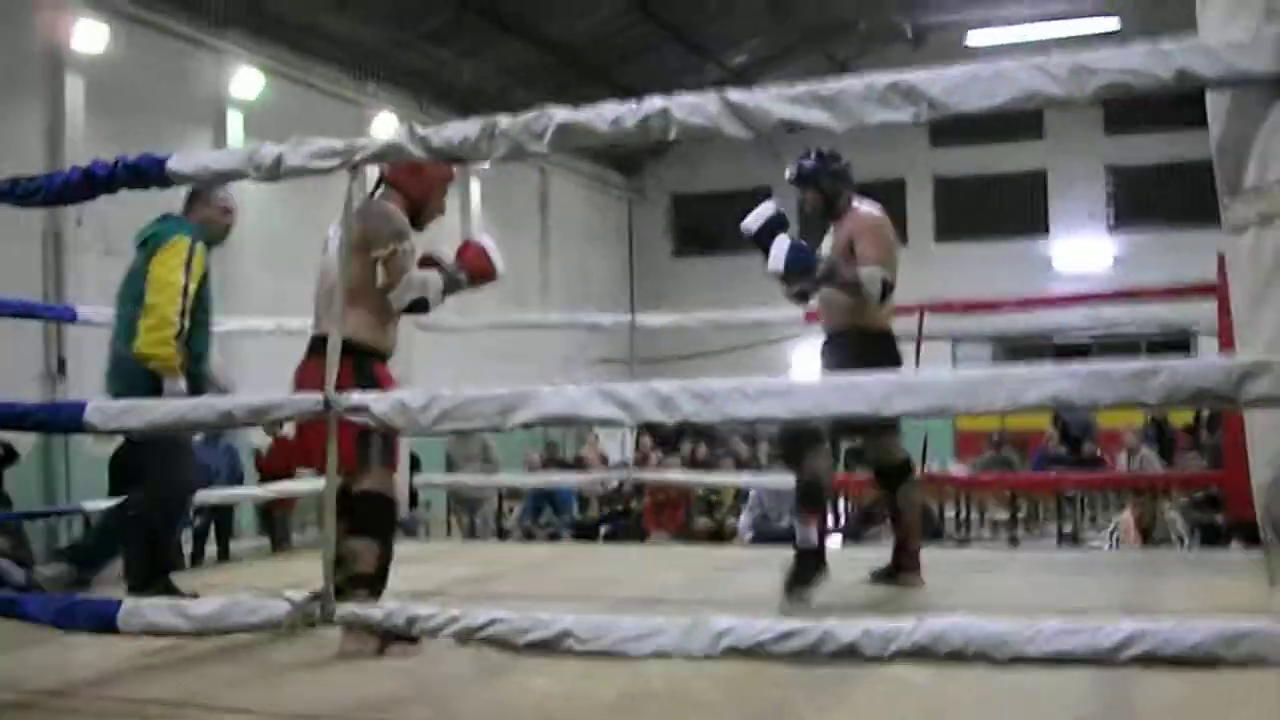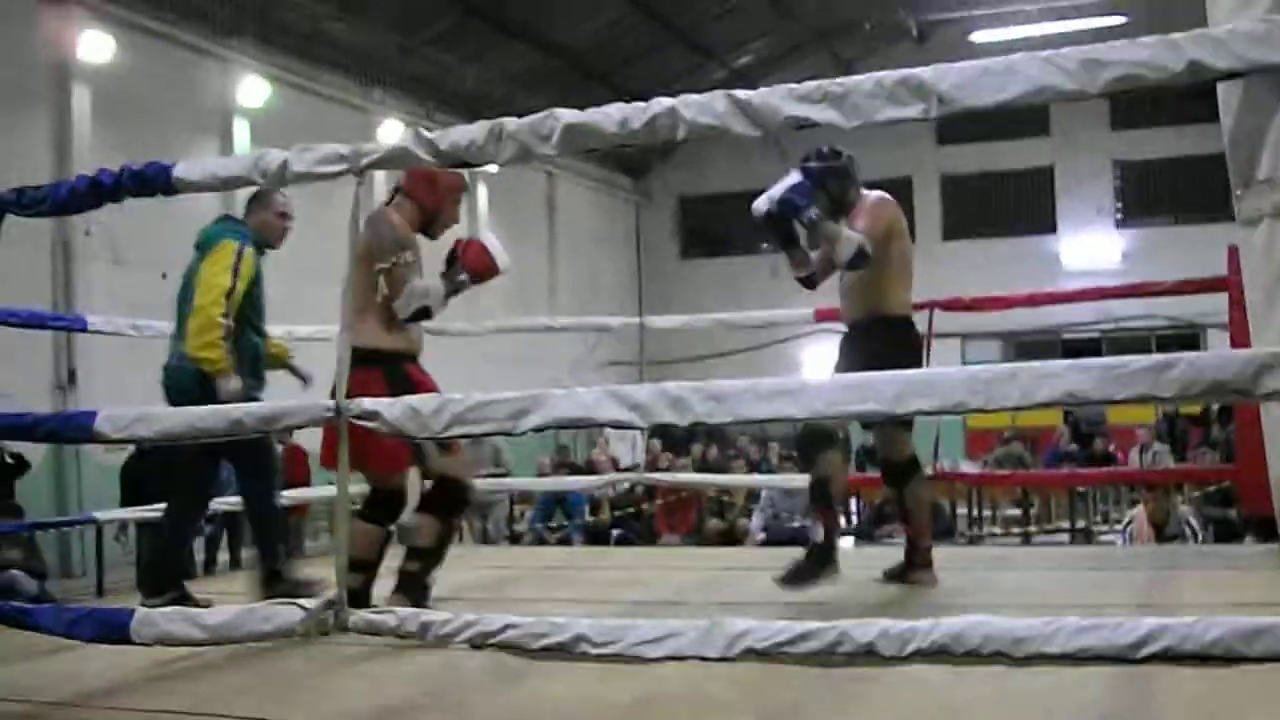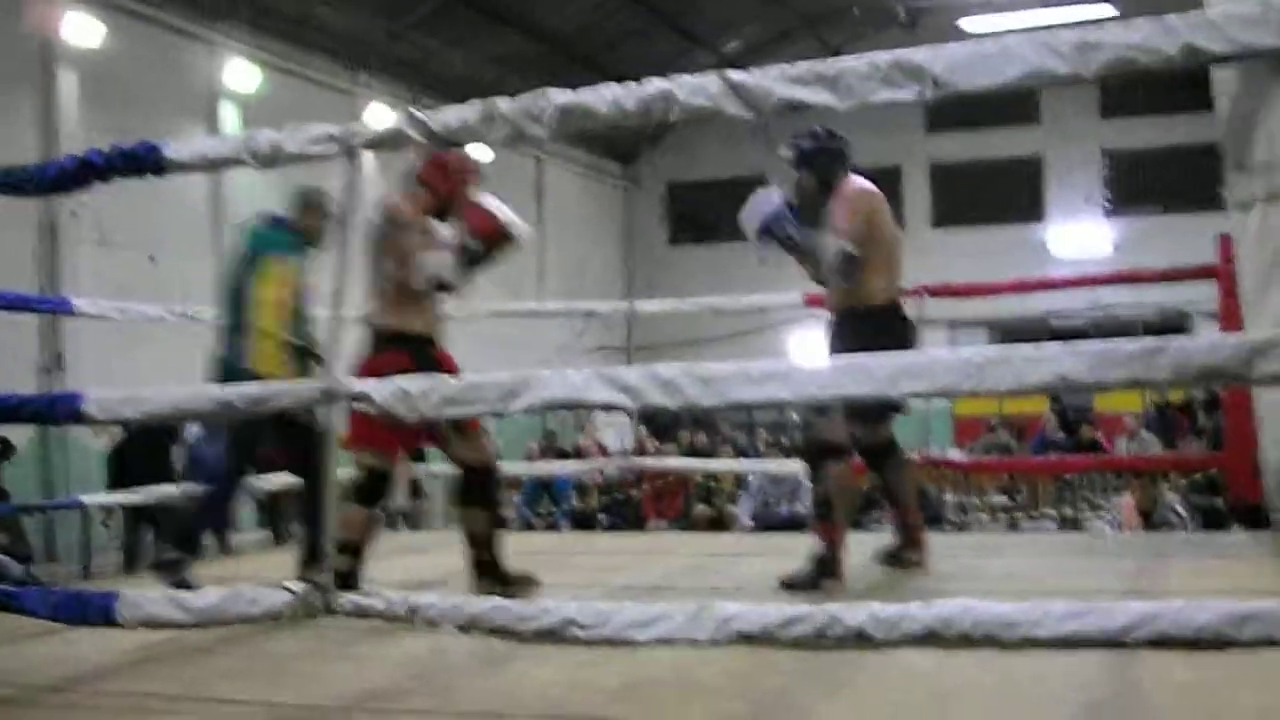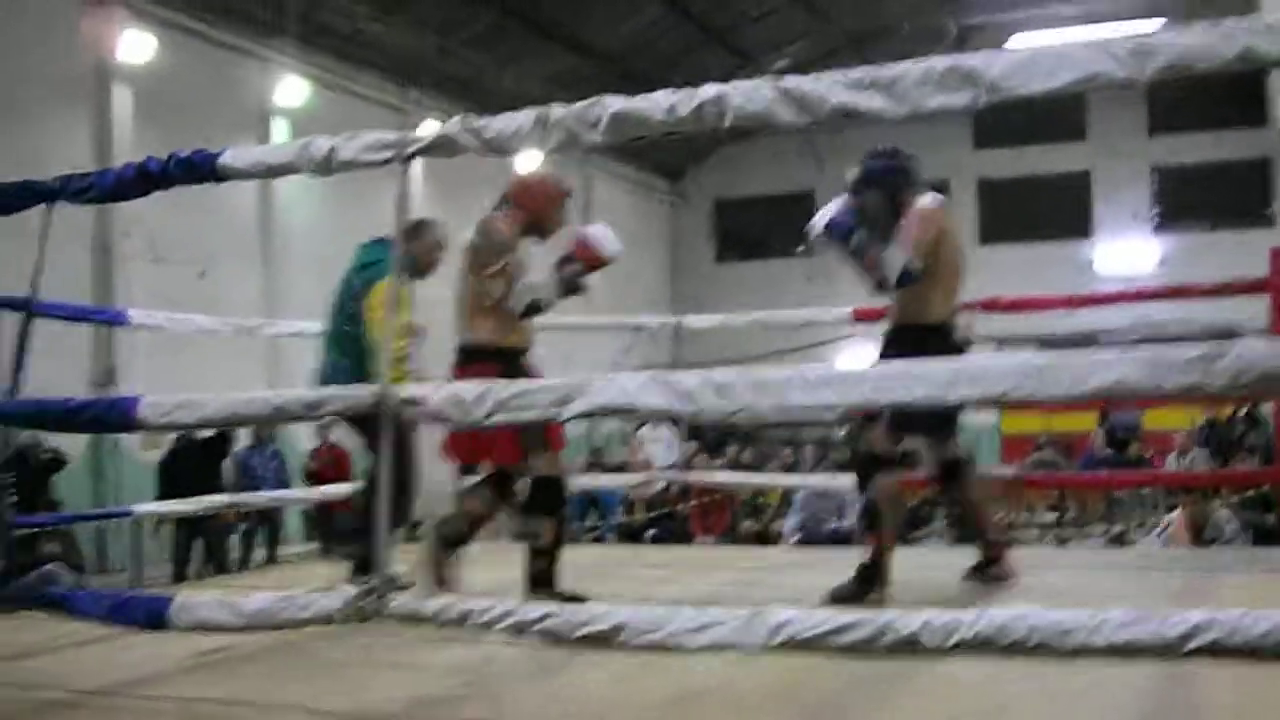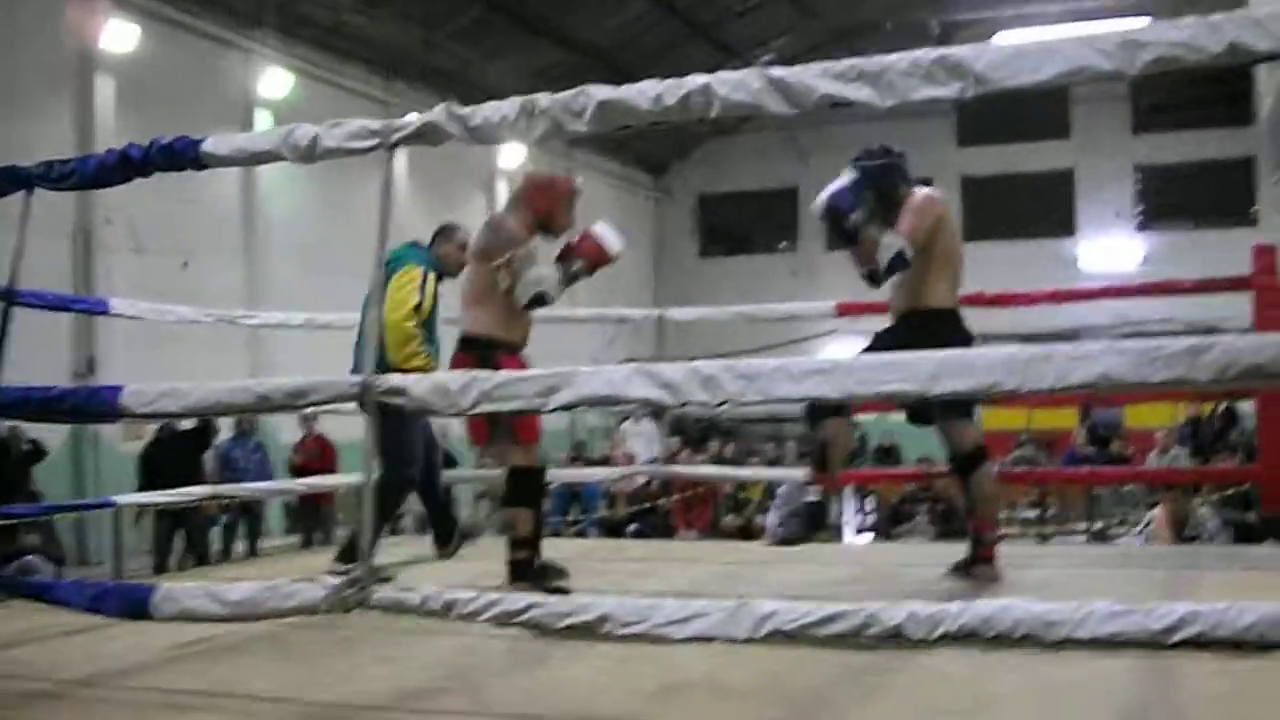
dt=0.2s
person 1, frame 1
left shoulder: (866, 220)
right shoulder: (838, 230)
left elbow: (880, 288)
right elbow: (801, 292)
left wrist: (820, 266)
right wrist: (776, 248)
left hip: (864, 350)
right hip: (850, 351)
left knee: (805, 429)
right knee: (889, 459)
left ankle: (812, 548)
right ankle: (906, 563)
person 1, frame 2
left shoulder: (876, 205)
right shoulder: (850, 219)
left elbow: (855, 256)
right elbow: (810, 277)
left wrist: (809, 214)
right wrist: (788, 234)
left hip: (885, 338)
right hip: (870, 340)
left knee: (821, 425)
right knee: (896, 453)
left ankle: (824, 548)
right ankle: (919, 560)
person 1, frame 3
left shoulder: (855, 194)
right shoulder: (849, 200)
left elbow: (841, 263)
right elbow: (827, 272)
left wrist: (787, 231)
right wrist: (787, 233)
left hip: (870, 328)
right hip: (874, 328)
left knee: (827, 434)
right knee: (874, 434)
left ankle: (829, 561)
right ankle: (911, 541)
person 1, frame 4
left shoulder: (926, 211)
right shoulder: (920, 215)
left elbow: (902, 273)
right elbow: (888, 278)
left wrist: (855, 239)
right wrist: (861, 242)
left hip: (916, 344)
right hip: (931, 343)
left knee: (878, 448)
right knee: (947, 456)
left ankle: (875, 572)
right ankle: (994, 556)
person 1, frame 5
left shoulder: (924, 202)
right shoulder: (913, 211)
left elbow: (894, 259)
right elbow: (875, 273)
left wrist: (856, 219)
right wrist: (849, 233)
left hip: (923, 330)
right hip: (944, 334)
right knee: (967, 446)
right ankle: (984, 555)
person 2, frame 1
left shoulder: (352, 221)
right shoulder: (383, 217)
right elbow: (409, 295)
left wrist: (434, 274)
right wrist: (460, 274)
left hip: (326, 363)
right hip: (353, 368)
left knee: (355, 487)
right knee: (375, 492)
left ankle: (342, 601)
right ankle: (364, 625)
person 2, frame 2
left shoulder: (381, 230)
right shoulder: (389, 226)
right elbow: (412, 304)
left wrist: (451, 277)
right wrist: (464, 275)
left hip: (364, 372)
right hip: (385, 375)
left knee: (387, 492)
right knee: (454, 480)
left ankle: (355, 603)
right ankle: (409, 591)
person 2, frame 3
left shoulder: (417, 223)
right shoulder: (399, 214)
left elbow: (435, 275)
right elbow: (430, 278)
left wrist: (478, 247)
right wrist: (476, 243)
left hip: (391, 356)
right hip: (411, 357)
left knee: (373, 476)
right knee: (478, 463)
left ankle: (342, 582)
right ankle: (487, 573)
person 2, frame 4
left shoulder: (500, 239)
right shoulder: (494, 234)
left elbow: (520, 299)
right elbow: (525, 299)
left wrist: (567, 274)
right wrist: (574, 268)
left hip: (479, 366)
right hip: (497, 367)
left knee: (503, 476)
right knee: (548, 475)
left ankle: (445, 545)
right ankle: (541, 585)
person 2, frame 5
left shoulder: (514, 236)
right shoulder: (503, 229)
left elbow: (518, 294)
right elbow: (532, 292)
left wrist: (566, 266)
right wrist: (580, 263)
left hip: (493, 358)
right hip: (489, 359)
left knee: (522, 457)
right knee: (526, 465)
left ankle: (527, 559)
right ankle: (522, 575)
person 3, frame 1
left shoulder: (160, 245)
right shoulder: (182, 244)
right elbow: (161, 309)
left wrist: (204, 377)
right wrist: (172, 372)
left hip: (139, 384)
right hip: (156, 385)
left knee: (169, 482)
right knee: (171, 487)
left ankle: (149, 579)
right ankle: (74, 565)
person 3, frame 2
left shoulder: (234, 250)
right shoulder: (234, 247)
right elbow: (209, 311)
left wrist: (283, 358)
right wrist: (223, 371)
left hip: (192, 384)
right hip: (215, 387)
left knee: (193, 489)
right knee: (262, 480)
left ankle: (161, 584)
right ankle: (273, 578)
person 3, frame 3
left shoulder: (265, 247)
right shoulder: (285, 258)
right elbow: (273, 327)
left wrist: (308, 352)
right wrist: (290, 383)
left hip: (240, 376)
right hip: (270, 382)
left knee: (234, 472)
right knee: (312, 468)
left ankle: (182, 551)
right ankle: (314, 561)
person 3, frame 4
left shoulder: (371, 265)
right shoulder: (389, 276)
right elbow: (389, 345)
left hip: (340, 383)
right hip: (365, 388)
left knee: (390, 469)
right knee: (398, 477)
left ankle: (363, 543)
right ankle: (367, 566)
person 3, frame 5
left shoulder: (416, 269)
right shoulder: (418, 270)
right elbow: (398, 322)
right wrist: (427, 370)
left knee: (428, 456)
right knee: (402, 470)
left ankle: (447, 535)
right ankle: (352, 556)
